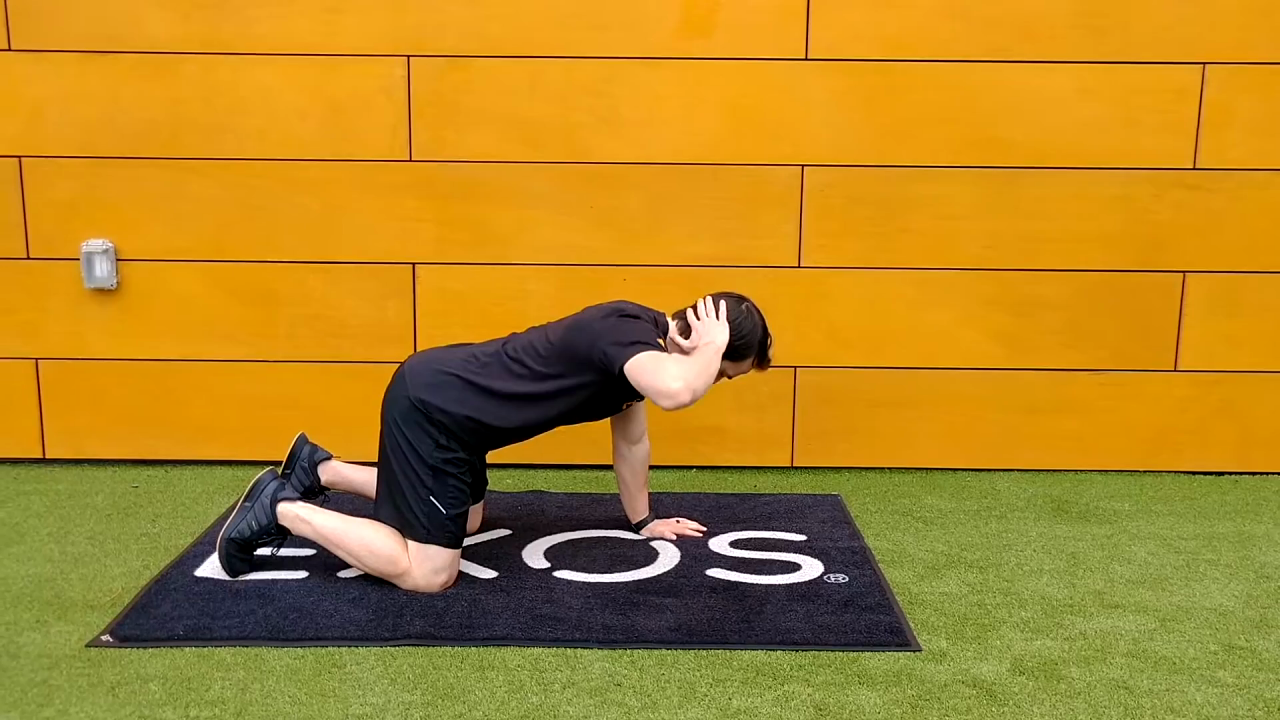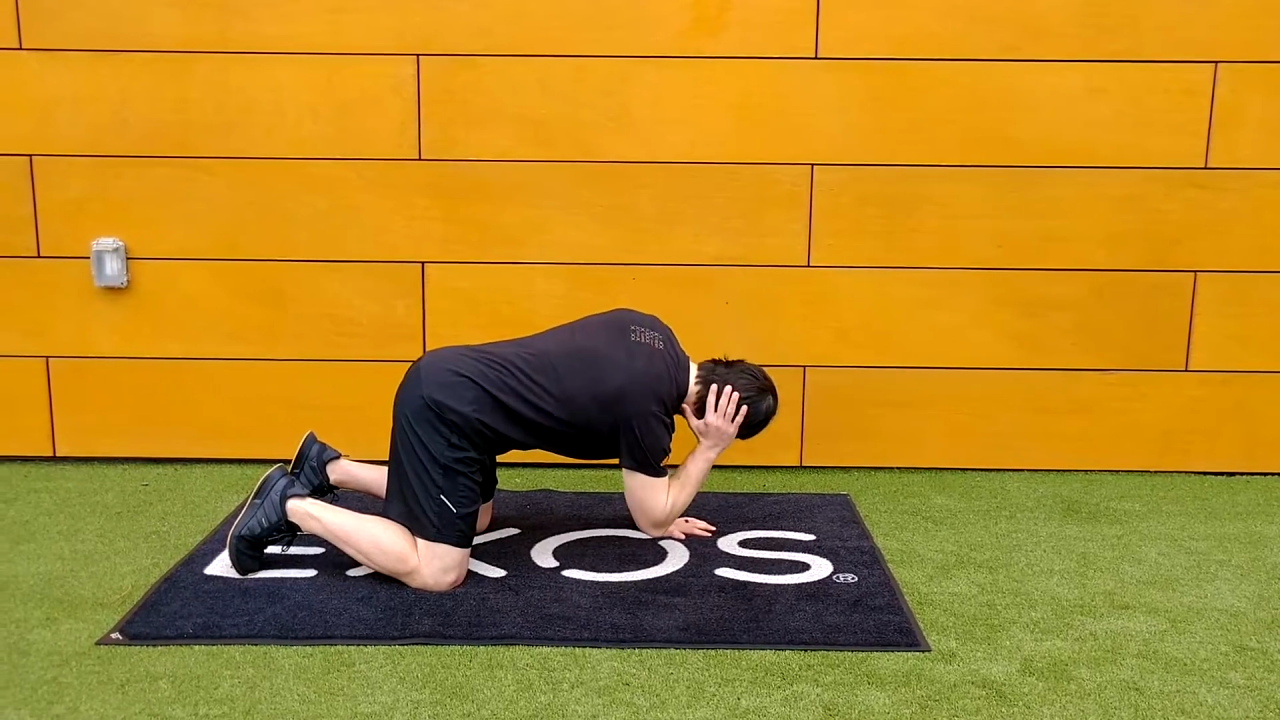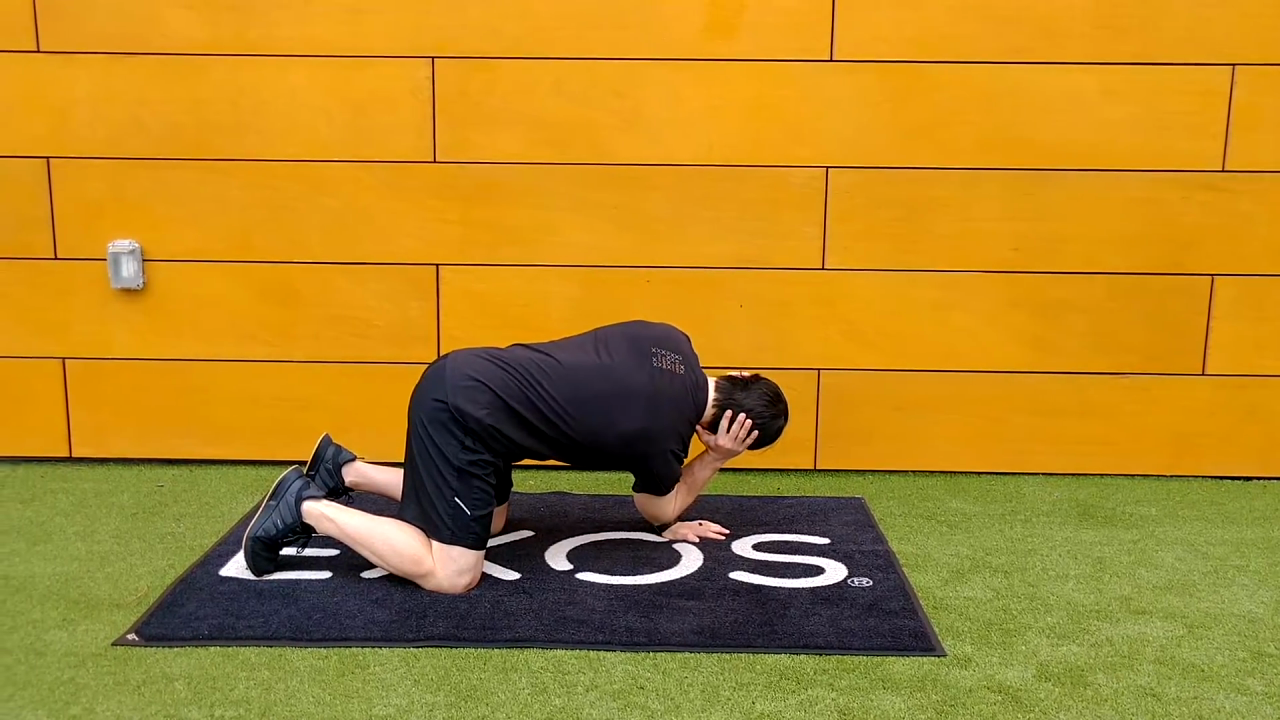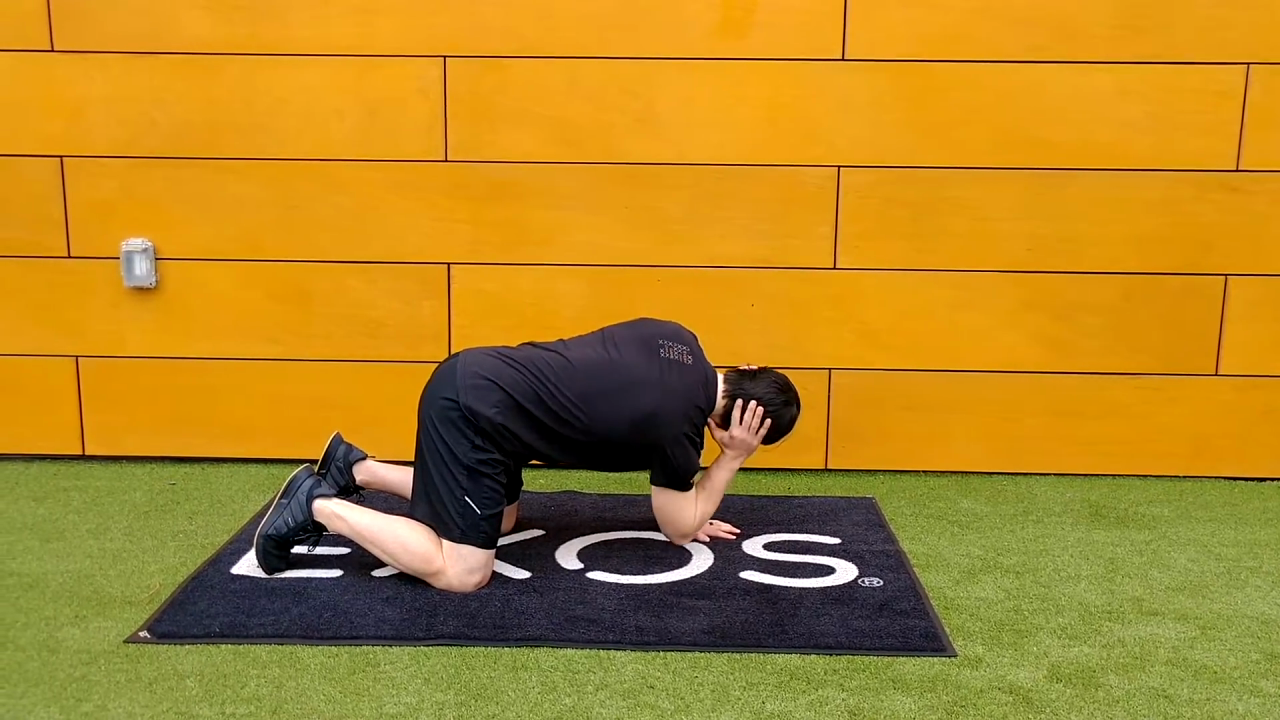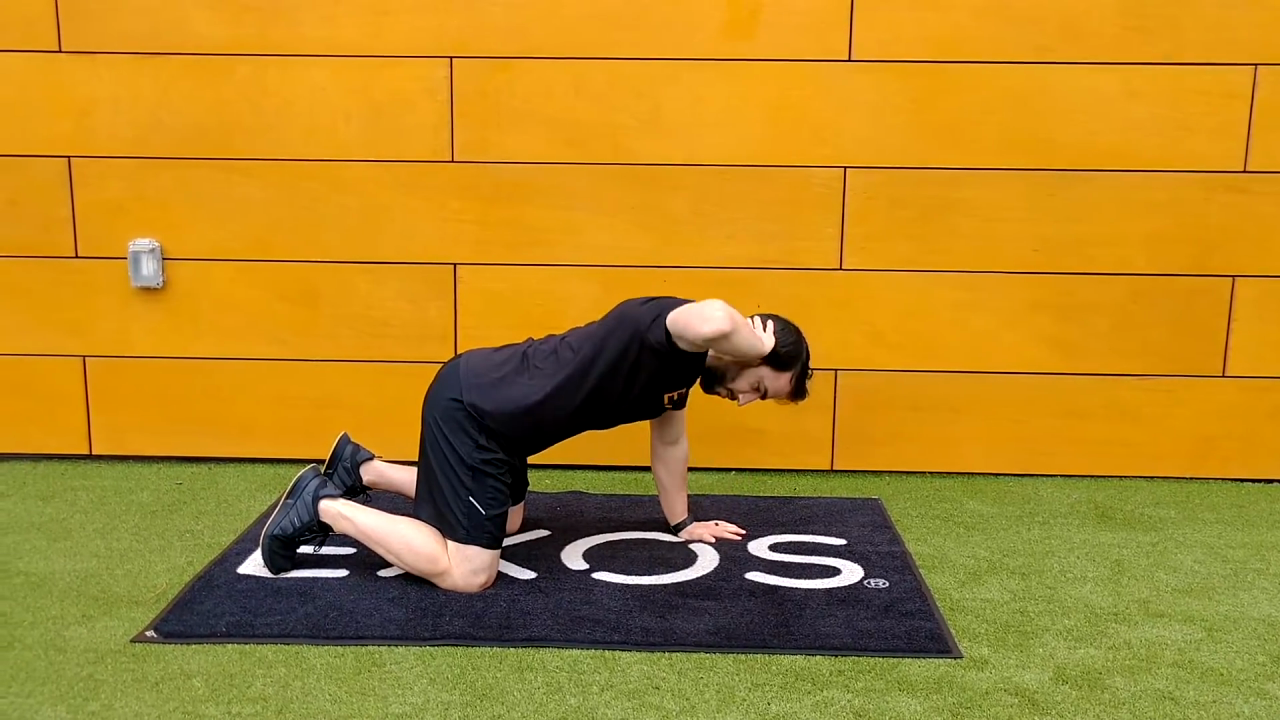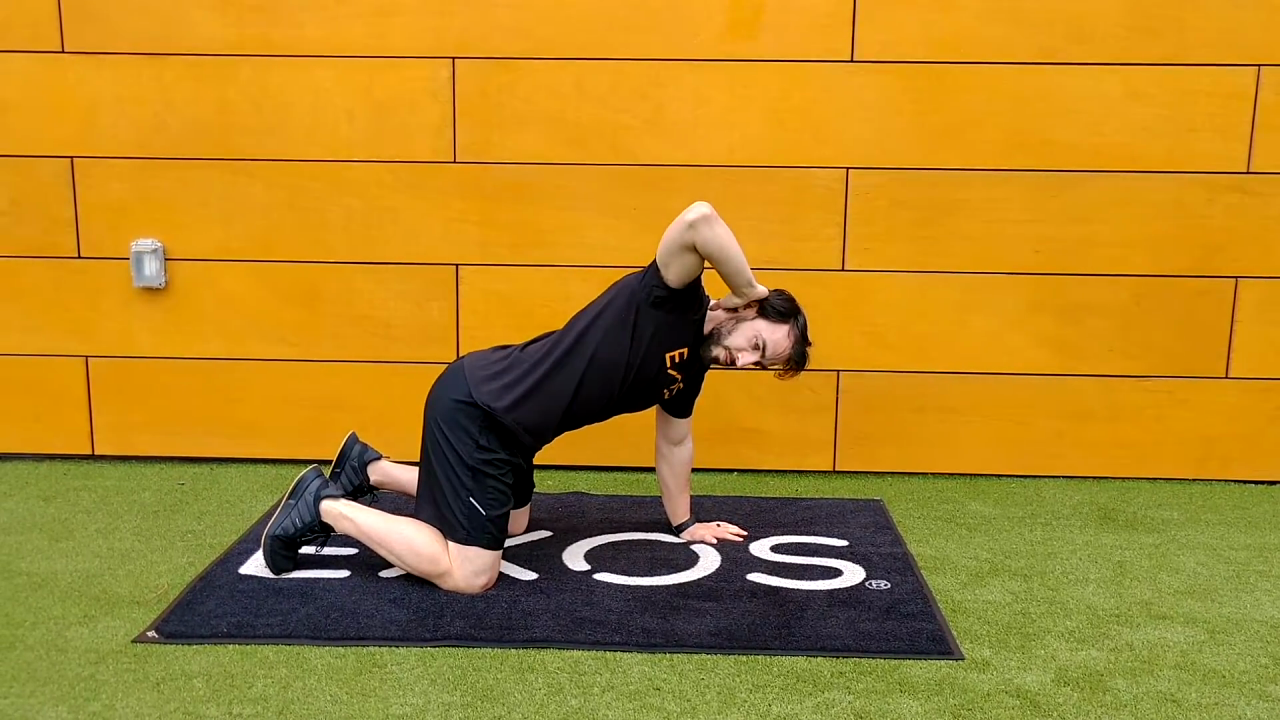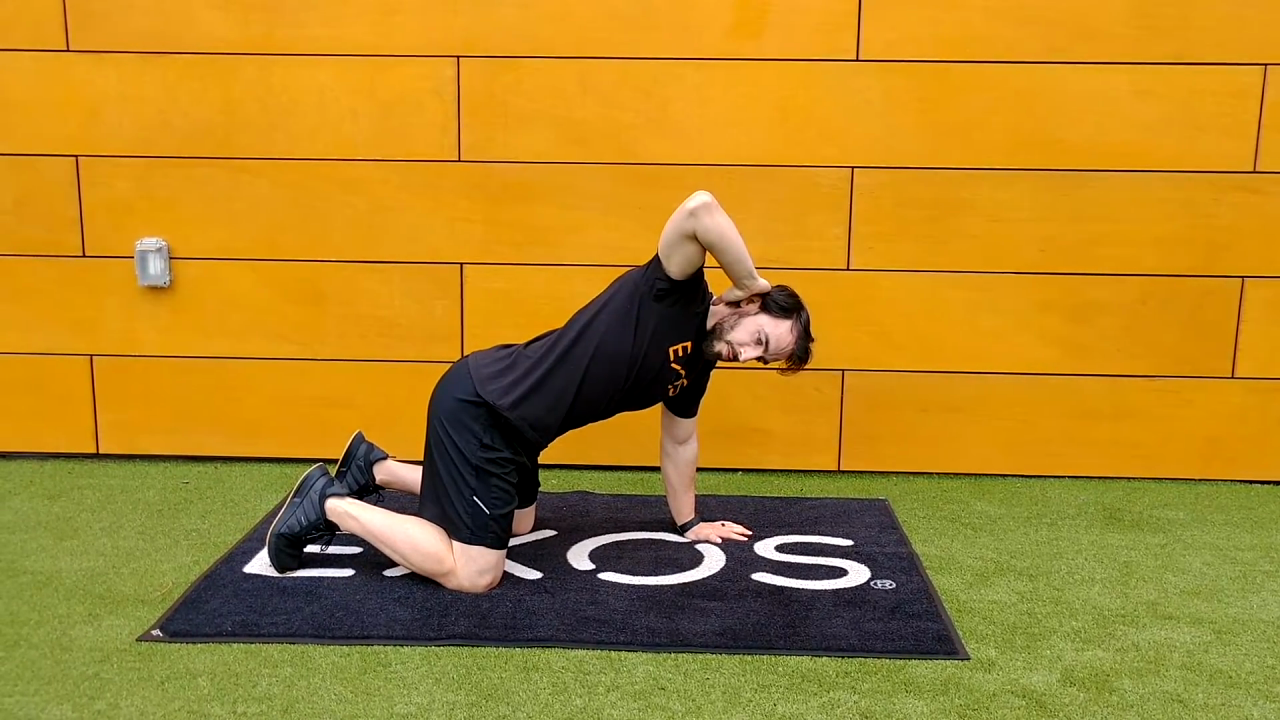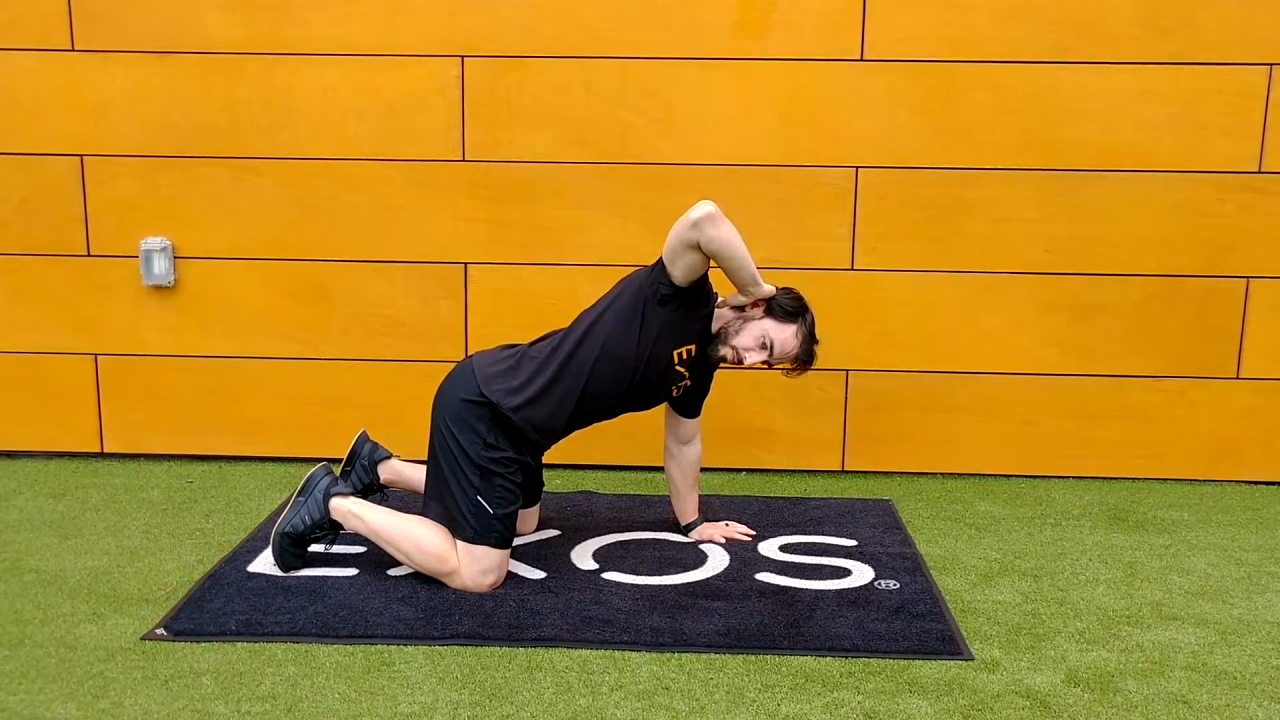
dt=0.7s
person 1, frame 1
left shoulder: (639, 330)
right shoulder: (630, 330)
left elbow: (630, 432)
right elbow: (676, 391)
left wrist: (642, 520)
right wrist: (711, 348)
left hip: (441, 394)
right hip: (431, 408)
left knee: (467, 521)
right knee: (428, 573)
left ankle: (319, 469)
right ankle: (282, 509)
person 1, frame 2
left shoulder: (655, 338)
right shoulder: (647, 404)
right elbow: (653, 520)
left wrist: (663, 516)
right wrist: (710, 449)
left hip: (446, 382)
right hip: (445, 410)
left knee: (475, 518)
right knee: (437, 571)
left ankle: (328, 467)
right ankle: (290, 504)
person 1, frame 3
left shoulder: (673, 345)
right shoulder: (663, 433)
right elbow: (659, 504)
left wrist: (670, 524)
right wrist: (716, 459)
left hip: (463, 379)
right hip: (462, 414)
left knee: (490, 519)
right knee: (452, 574)
left ankle: (343, 468)
right ankle: (307, 506)
person 1, frame 4
left shoulder: (680, 344)
right shoulder: (677, 418)
right elbow: (679, 527)
left wrist: (688, 518)
right wrist: (733, 458)
left hip: (473, 380)
right hip: (470, 413)
left knee: (499, 519)
right knee: (463, 573)
left ankle: (354, 468)
right ankle: (318, 506)
person 1, frame 5
left shoulder: (684, 360)
right shoulder: (680, 335)
left elbow: (669, 438)
right elbow: (718, 322)
left wrist: (682, 523)
right wrist: (759, 346)
left hip: (488, 405)
right hip: (470, 409)
left knee: (504, 521)
right knee: (469, 572)
left ankle: (361, 469)
right ankle: (323, 507)
person 1, frame 6
left shoulder: (691, 363)
right shoulder: (674, 304)
left elbow: (674, 442)
right elbow: (699, 220)
left wrist: (684, 523)
right wrist: (750, 291)
left hip: (497, 415)
right hip: (474, 407)
left knee: (511, 524)
right knee: (470, 574)
left ankle: (368, 467)
right ankle: (325, 505)
person 1, frame 7
left shoulder: (697, 363)
right shoulder: (675, 295)
left elbow: (679, 440)
right elbow: (698, 209)
left wrist: (688, 522)
right wrist: (751, 283)
left hip: (506, 418)
right hip: (478, 405)
left knee: (517, 522)
right knee: (474, 574)
left ankle: (374, 467)
right ankle: (329, 503)
person 1, frame 8
left shoulder: (700, 362)
right shoulder: (682, 300)
left elbow: (682, 440)
right elbow: (703, 220)
left wrist: (691, 521)
right wrist: (756, 290)
left hip: (509, 415)
right hip: (483, 406)
left knee: (521, 522)
right knee: (479, 573)
left ankle: (378, 466)
right ankle: (333, 503)
